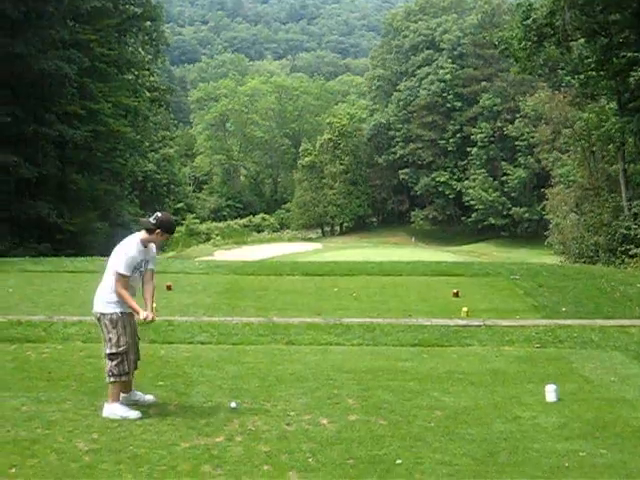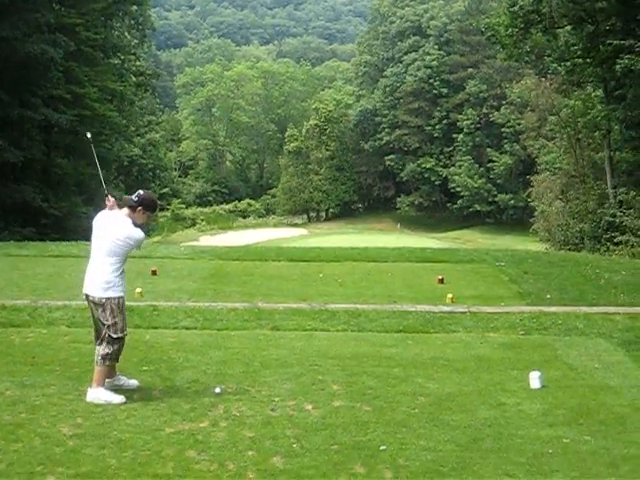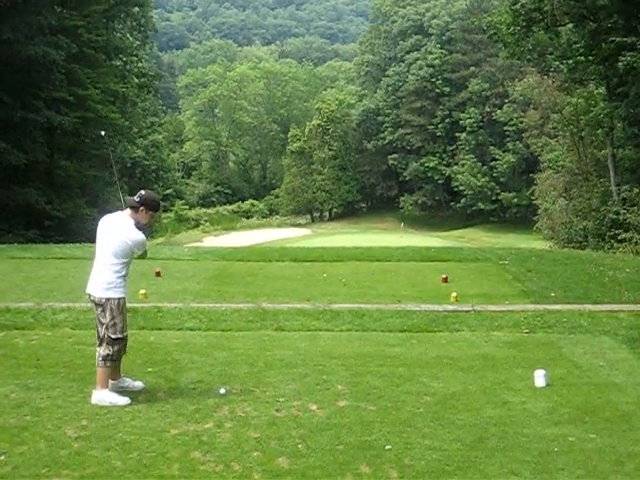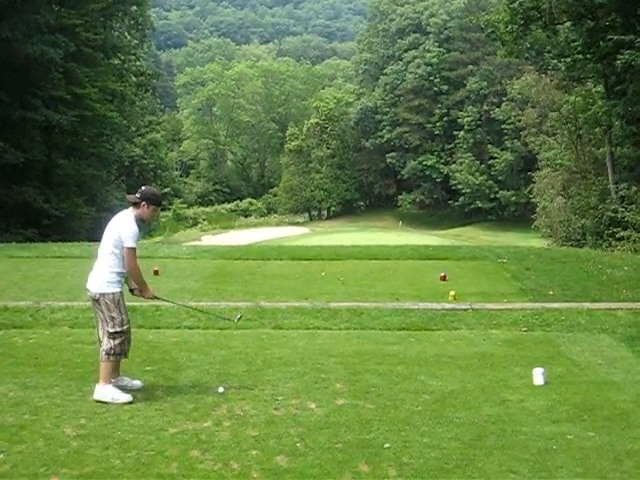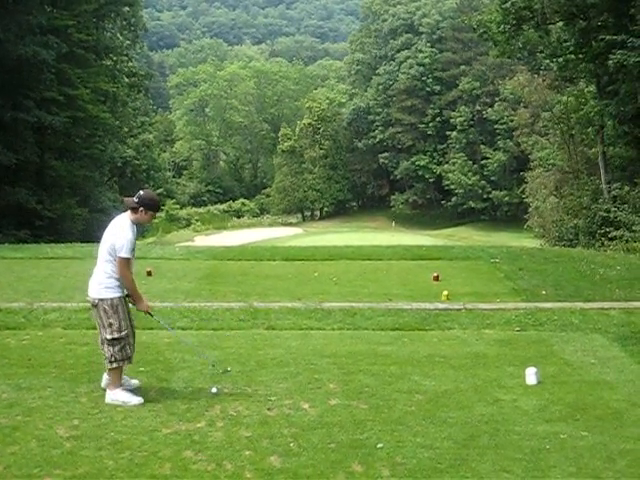
dt=0.5s
person 1, frame 1
left shoulder: (149, 249)
right shoulder: (129, 252)
left elbow: (149, 281)
right elbow: (120, 289)
left wrist: (149, 309)
right wrist: (139, 310)
left hip: (122, 307)
right hip: (110, 307)
left knee: (131, 350)
right knee: (119, 353)
left ankle: (127, 392)
right ankle: (112, 404)
person 1, frame 2
left shoulder: (101, 216)
right shoulder: (136, 235)
right wrist: (114, 210)
left hip: (92, 287)
right hip: (108, 292)
left knee: (108, 336)
right knee: (112, 338)
left ankle: (111, 377)
right ankle: (96, 389)
person 1, frame 3
left shoulder: (107, 219)
right shoulder: (136, 236)
right elbow: (141, 257)
left hip: (99, 287)
right hip: (110, 292)
left knee: (116, 336)
right knee: (110, 339)
left ankle: (116, 379)
right ankle: (101, 391)
person 1, frame 4
left shoulder: (123, 218)
right shoulder: (129, 226)
right elbow: (131, 265)
left wrist: (133, 285)
right wrist: (145, 288)
left hip: (106, 285)
right hip: (106, 287)
left knee: (120, 332)
right knee: (115, 334)
left ankle: (114, 377)
right ankle: (103, 386)
person 1, frame 5
left shoulder: (124, 220)
right shoulder: (125, 234)
right elbow: (125, 274)
left wrist: (131, 293)
right wrist: (139, 300)
left hip: (110, 289)
right hip: (107, 292)
left knee: (124, 335)
right knee: (117, 338)
left ankle: (112, 376)
right ankle: (114, 390)
